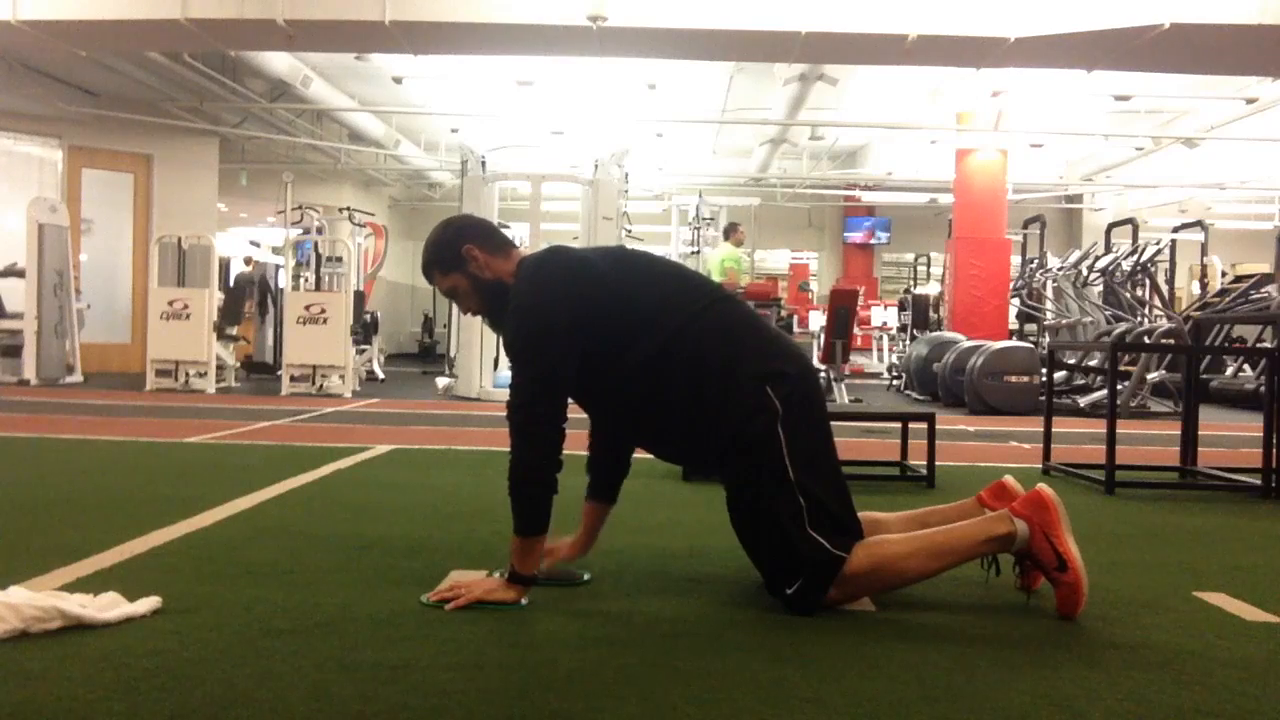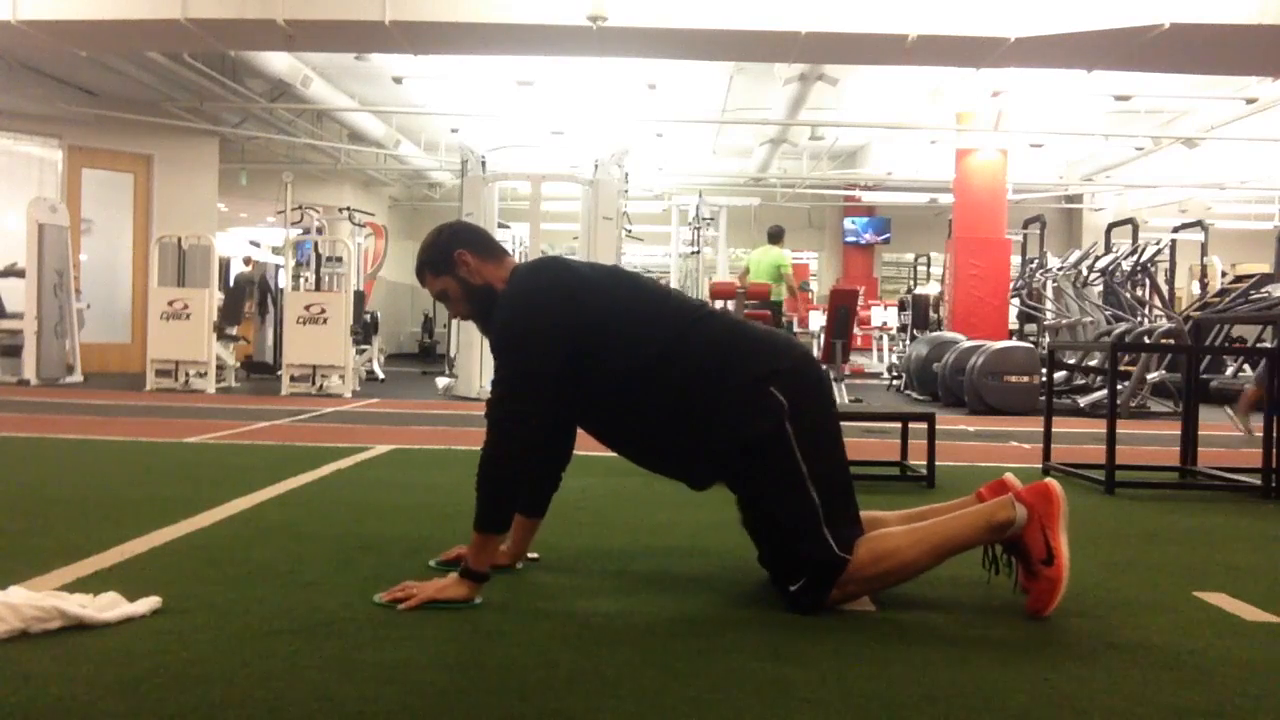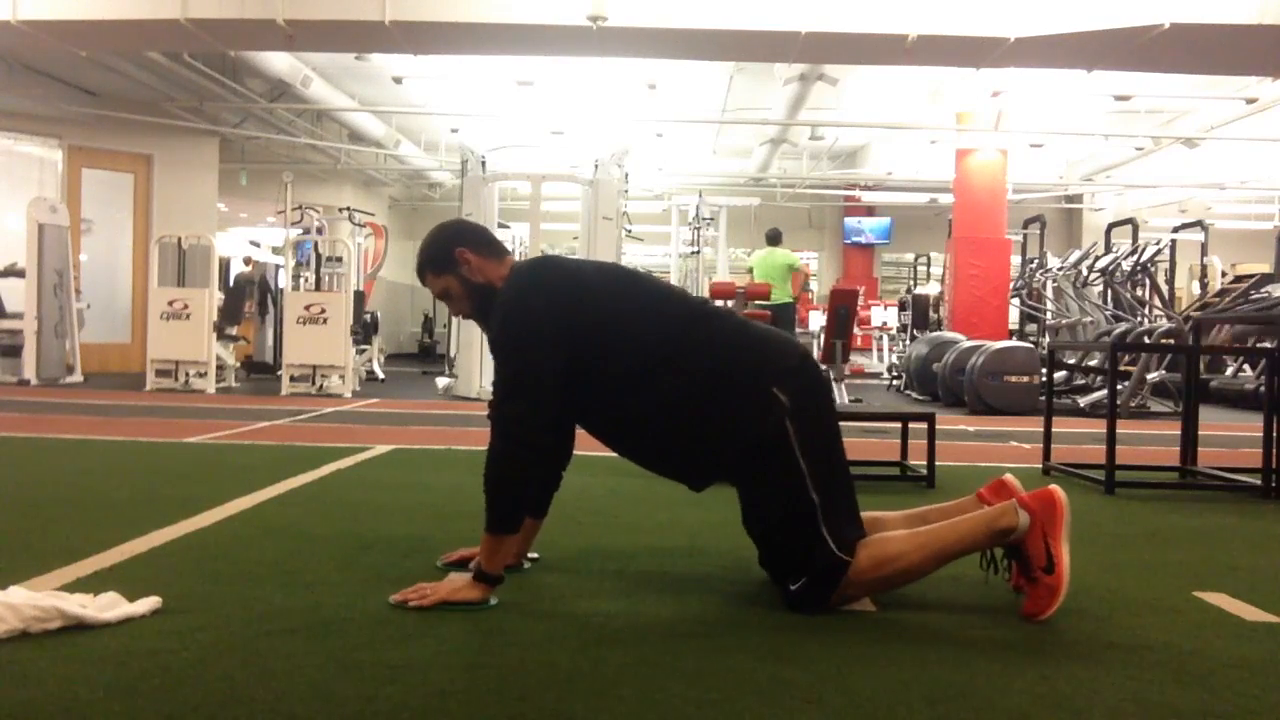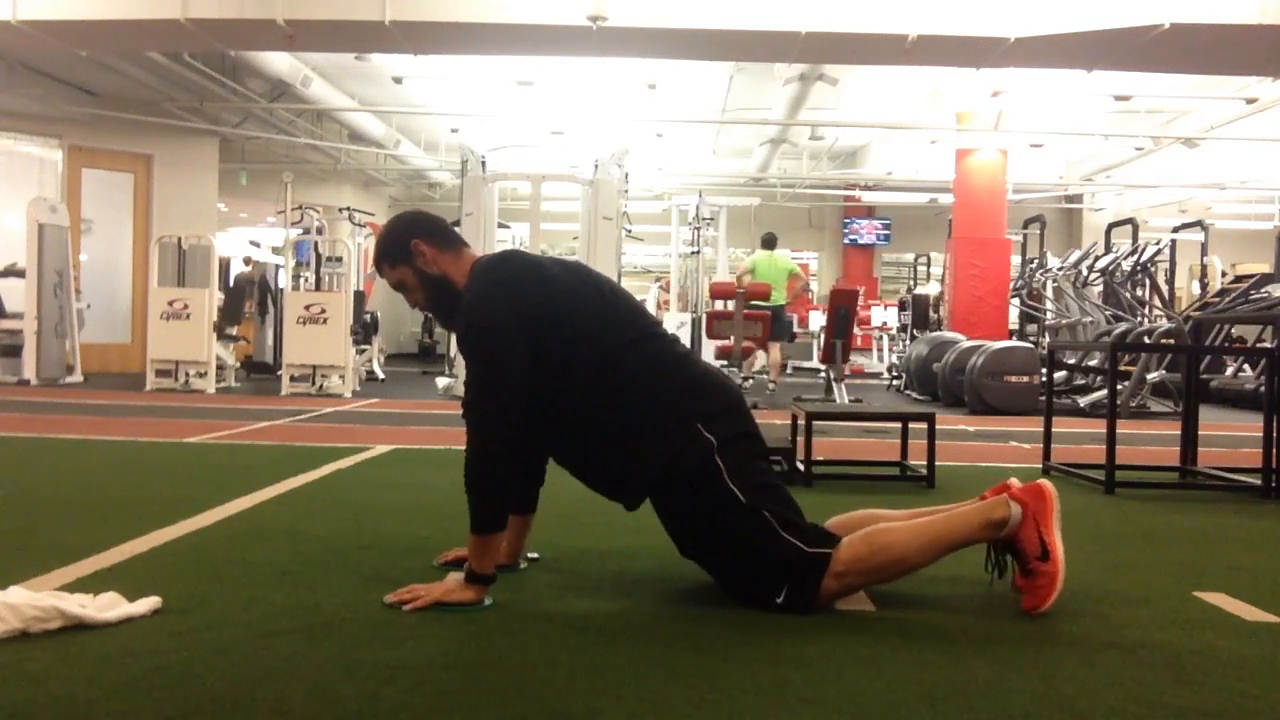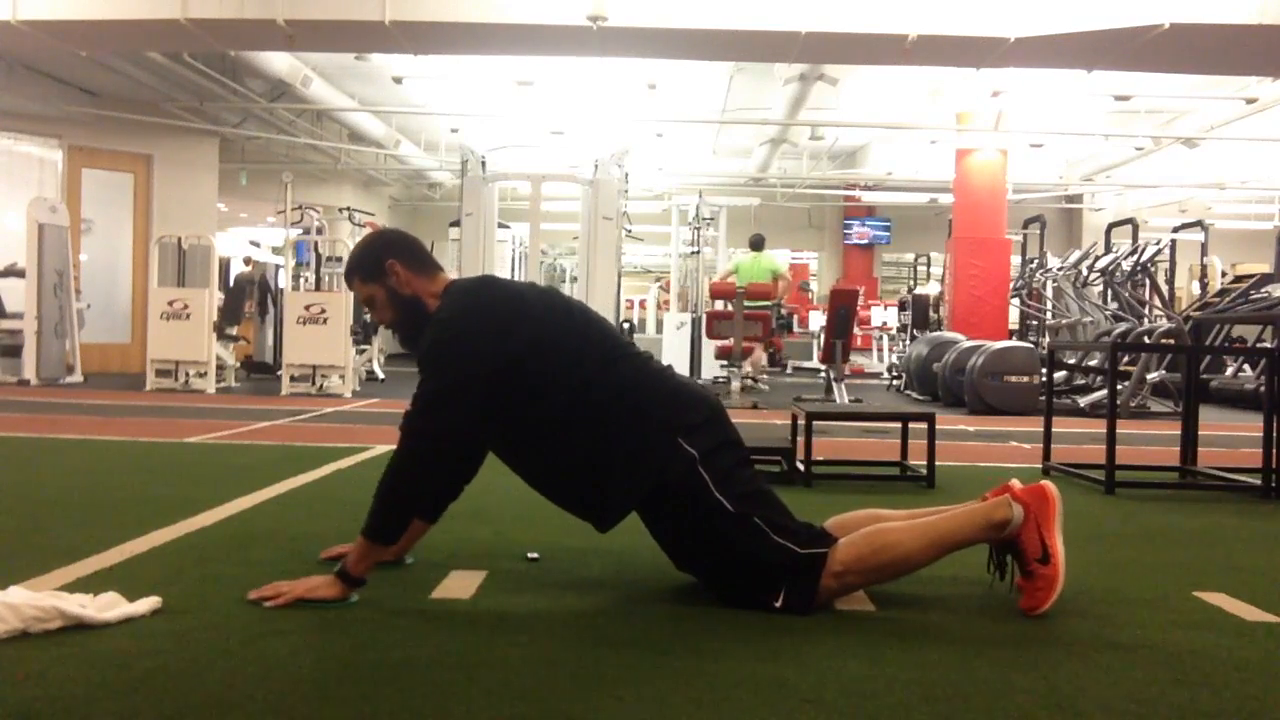
dt=1s
person 1, frame 1
left shoulder: (538, 295)
right shoulder: (569, 286)
left elbow: (535, 435)
right elbow: (612, 420)
left wrist: (519, 575)
right wrist: (582, 539)
left hip: (758, 399)
right hip: (755, 399)
left knee: (816, 581)
right knee: (828, 542)
left ankle: (1017, 527)
right ankle: (990, 510)
person 1, frame 2
left shoulder: (528, 303)
right shoulder: (551, 298)
left elbow: (512, 439)
right elbow: (546, 439)
left wrist: (470, 572)
right wrist: (509, 547)
left hip: (768, 401)
right hip: (763, 400)
left knee: (821, 579)
right knee: (827, 542)
left ankle: (1014, 515)
right ankle: (990, 504)
person 1, frame 3
left shoulder: (527, 301)
right shoulder: (549, 294)
left elbow: (518, 439)
right elbow: (548, 439)
left wrist: (485, 573)
right wrist: (511, 546)
left hip: (768, 399)
right hip: (758, 401)
left knee: (821, 579)
right knee: (826, 545)
left ankle: (1017, 519)
right ankle: (988, 506)
person 1, frame 4
left shoulder: (491, 295)
right shoulder: (516, 286)
left elbow: (494, 438)
right elbow: (525, 434)
left wrist: (477, 576)
right wrist: (505, 548)
left hip: (688, 436)
right hip: (685, 433)
left knee: (814, 579)
right knee: (810, 544)
left ankle: (1007, 514)
right ankle: (991, 509)
person 1, frame 5
left shoulder: (464, 326)
right shoulder: (483, 316)
left elbow: (426, 453)
right elbow: (449, 459)
left wrist: (349, 574)
right wrist: (386, 544)
left hip: (672, 453)
right hip: (671, 449)
left knee: (811, 578)
right knee: (807, 547)
left ankle: (1010, 514)
right ankle: (991, 511)
